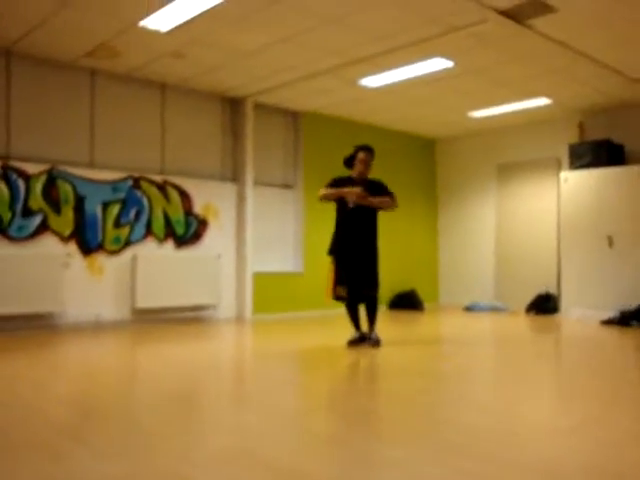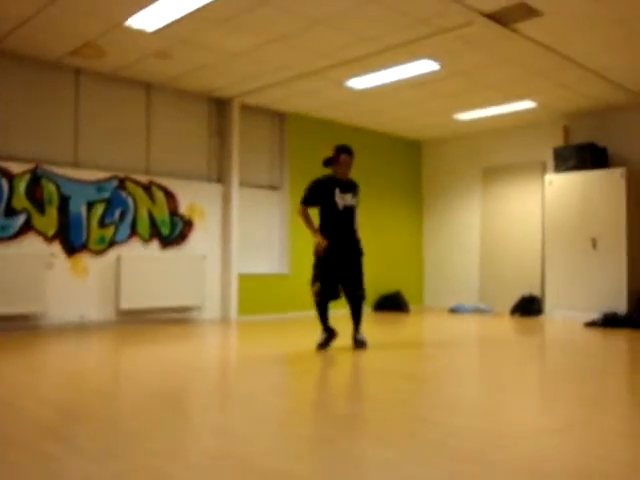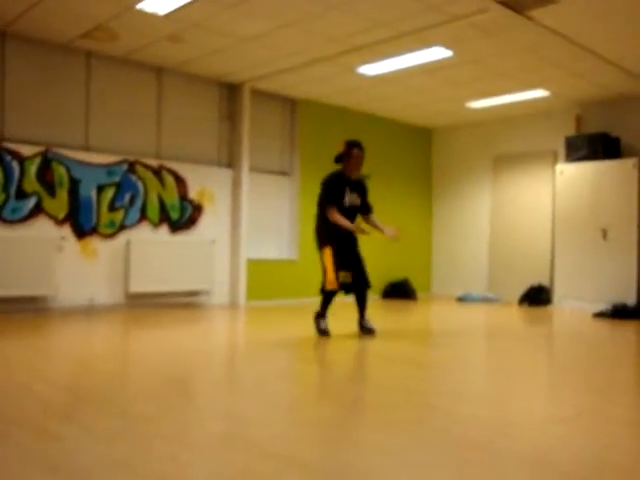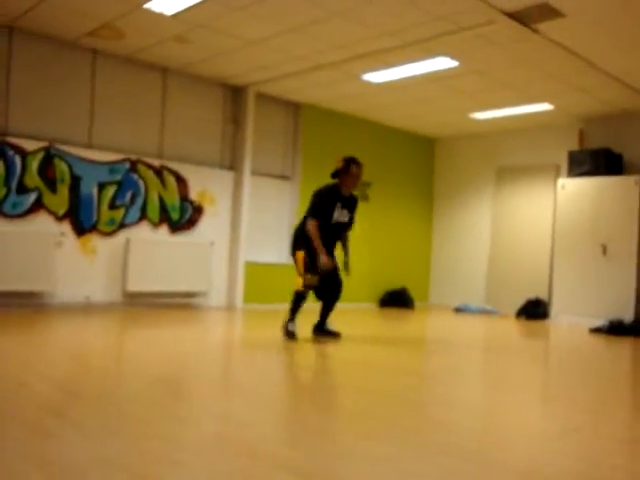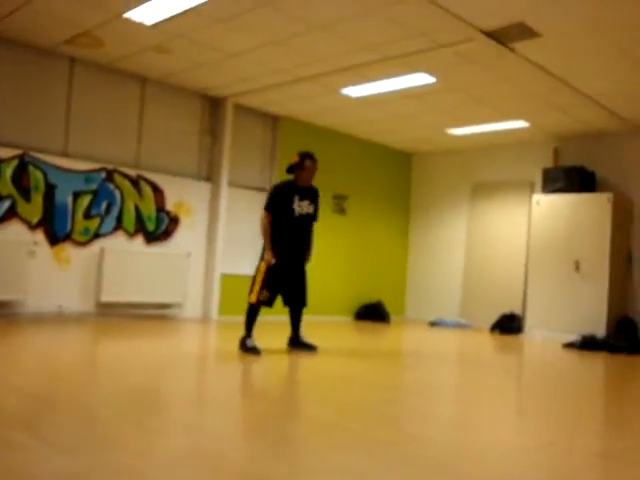
dt=0.4s
person 1, frame 1
left shoulder: (376, 186)
right shoulder: (341, 183)
left elbow: (393, 203)
right elbow: (322, 195)
left wrist: (372, 201)
right wrist: (347, 192)
left hip: (367, 248)
right hip: (343, 248)
left knee: (369, 291)
right knee: (346, 292)
left ankle: (372, 331)
right ankle: (358, 332)
person 1, frame 2
left shoulder: (353, 186)
right shoulder: (320, 184)
right elbow: (303, 210)
right wrist: (317, 234)
left hip: (351, 247)
right hip: (328, 247)
left knee: (356, 291)
right knee: (320, 289)
left ankle: (357, 332)
right ankle: (327, 330)
person 1, frame 3
left shoulder: (360, 185)
right shoulder: (332, 181)
left elbow: (365, 215)
right elbow: (331, 213)
left wrist: (384, 229)
right wrist: (350, 225)
left hip: (348, 238)
right hip: (329, 236)
left knee: (360, 279)
right knee: (336, 278)
left ankle: (363, 320)
right ankle: (321, 316)
person 1, frame 4
left shoulder: (353, 201)
right shoulder: (325, 194)
left elbow: (344, 230)
right elbow: (311, 224)
left wrist: (346, 256)
right wrist: (322, 254)
left hip: (326, 248)
right hip: (305, 244)
left knee: (334, 287)
right knee: (308, 281)
left ankle: (321, 325)
right ankle: (290, 322)
person 1, frame 5
left shoulder: (313, 193)
right shoulder: (282, 189)
right elbow: (266, 218)
left wrist: (309, 249)
right wrist: (268, 249)
left hip: (297, 253)
right hip: (276, 252)
left knee: (297, 297)
right knee: (260, 294)
left ankle: (295, 338)
right ankle: (247, 337)
